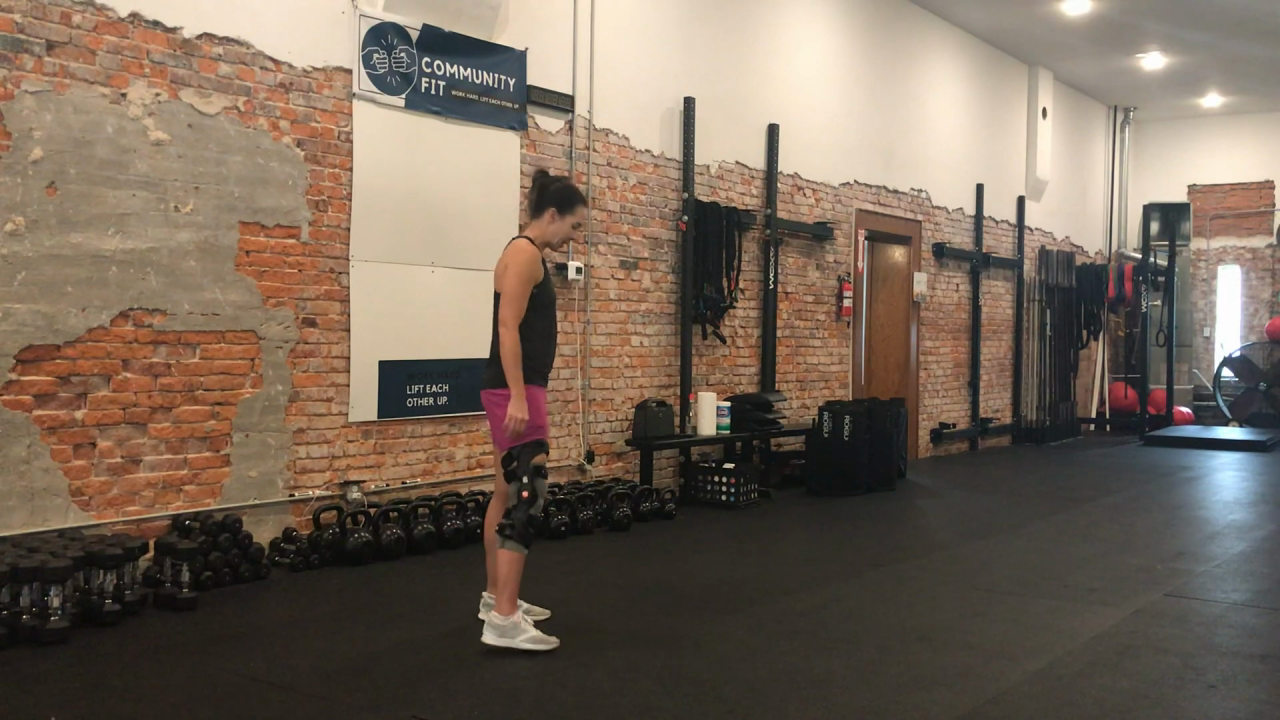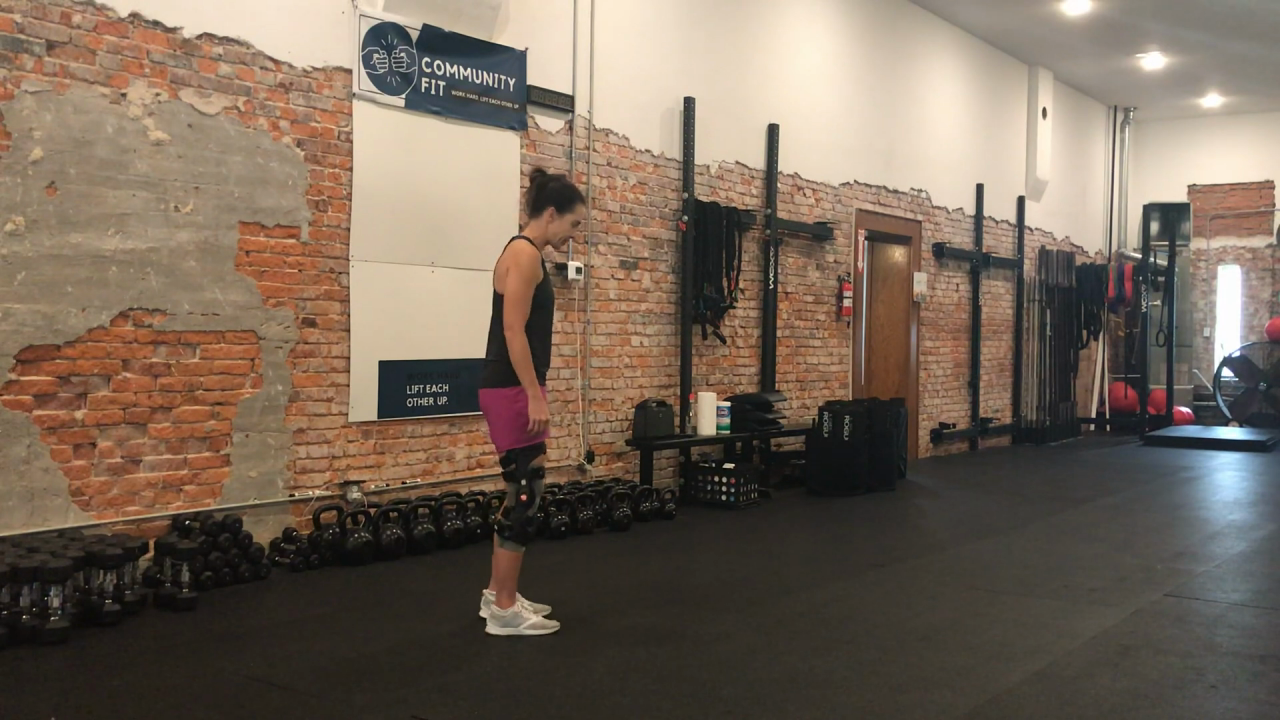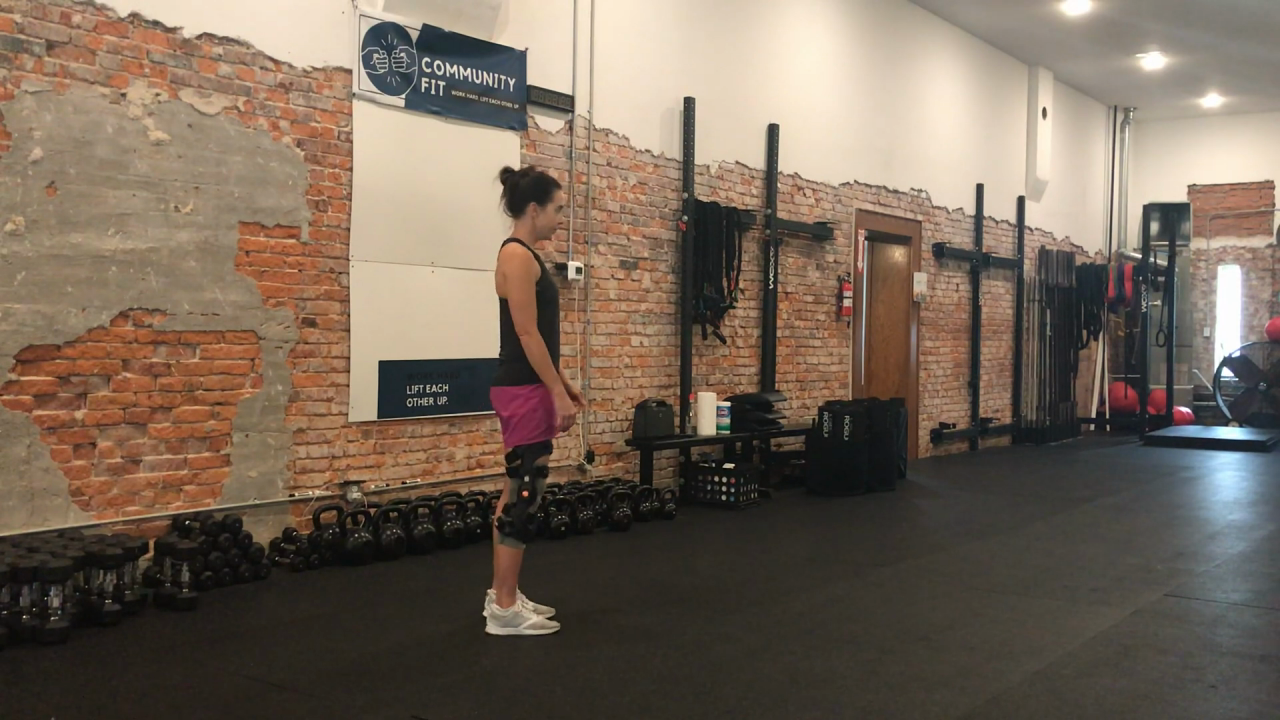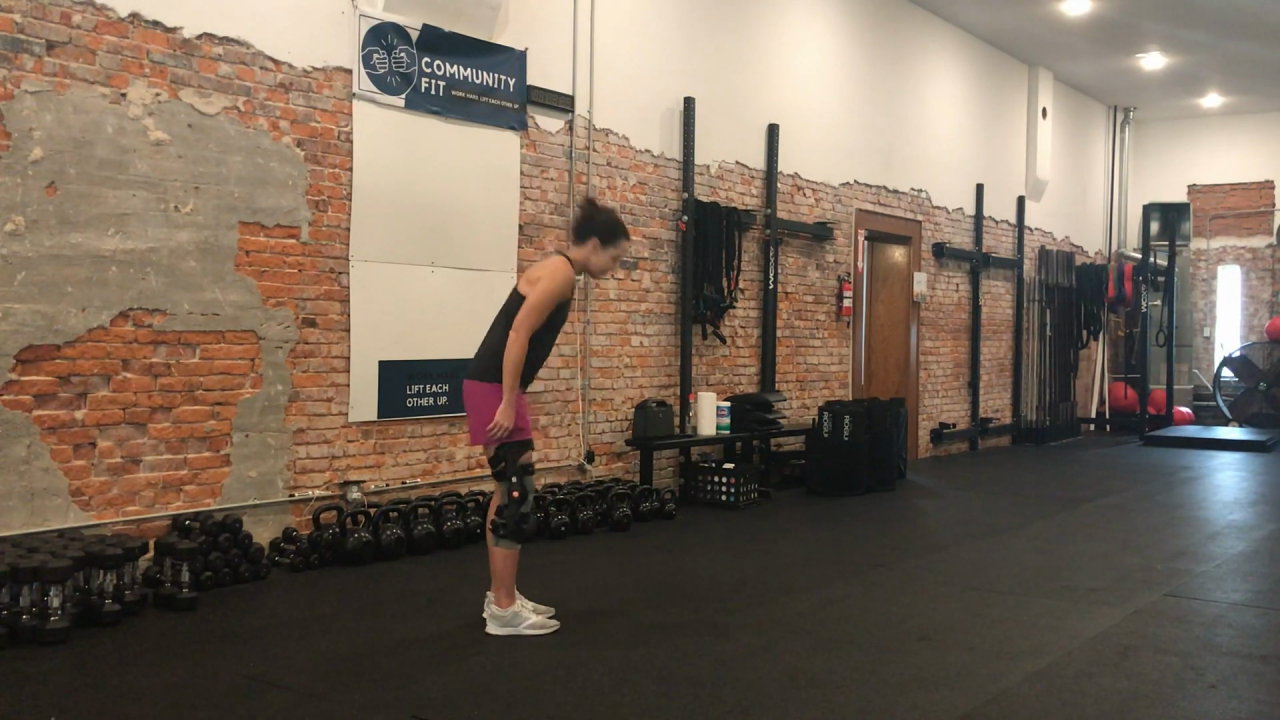
dt=0.7s
person 1, frame 1
left shoulder: (528, 254)
right shoulder: (525, 253)
right elbow: (507, 327)
right wrist: (518, 397)
left hip: (518, 389)
right hip: (515, 392)
left knee: (507, 493)
right knee: (528, 497)
left ankle: (496, 596)
right ankle: (503, 620)
person 1, frame 2
left shoulder: (525, 253)
right shoulder: (524, 253)
right elbow: (514, 331)
right wrist: (535, 396)
left hip: (511, 388)
right hip: (512, 391)
left knee: (519, 493)
right knee: (525, 496)
left ankle: (498, 593)
right ankle: (504, 610)
person 1, frame 3
left shoulder: (524, 254)
right shoulder: (518, 255)
right elbow: (528, 334)
left wrist: (563, 383)
right wrist: (557, 394)
left hip: (524, 388)
right hip: (524, 390)
left knee: (516, 492)
right knee: (525, 494)
left ankle: (502, 595)
right ankle: (504, 610)
person 1, frame 4
left shoulder: (557, 269)
right shoulder: (561, 271)
right elbow: (518, 335)
left wrist: (510, 399)
right wrist: (508, 403)
left hip: (497, 386)
right hip: (493, 387)
left knee: (510, 491)
right knee: (517, 492)
left ankle: (502, 597)
right ankle: (503, 610)
